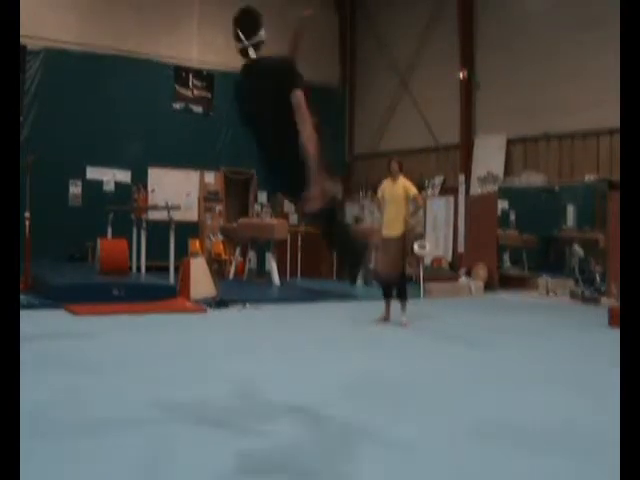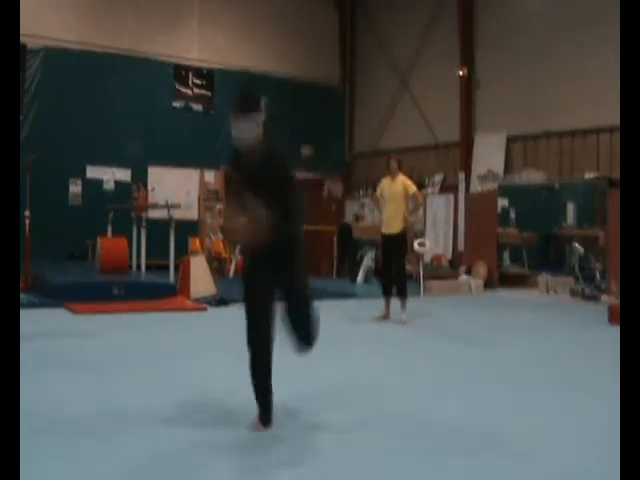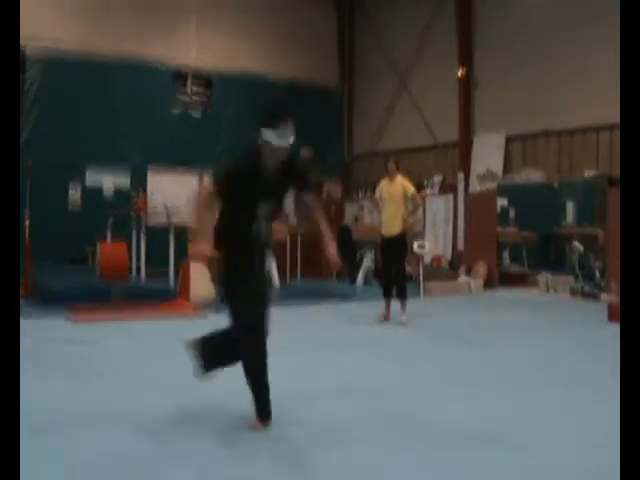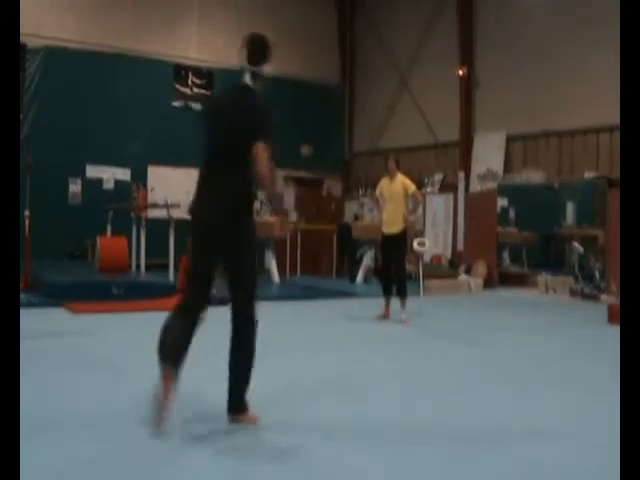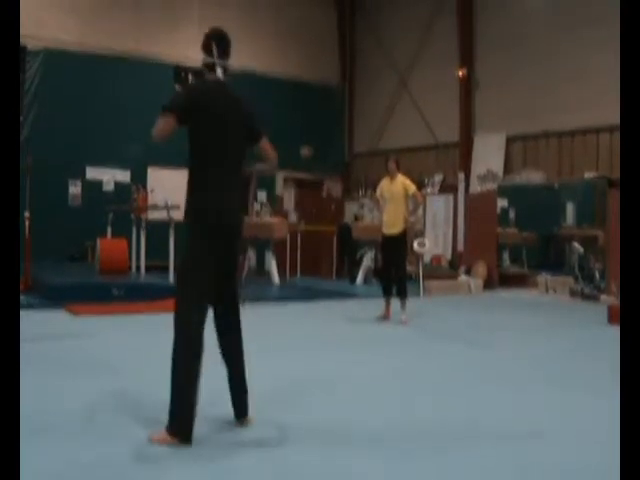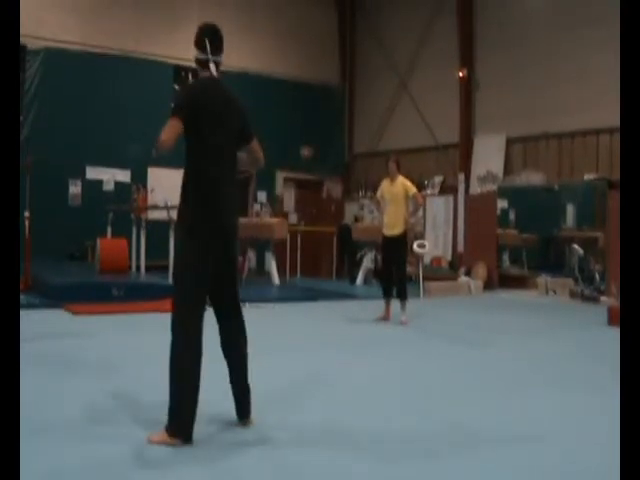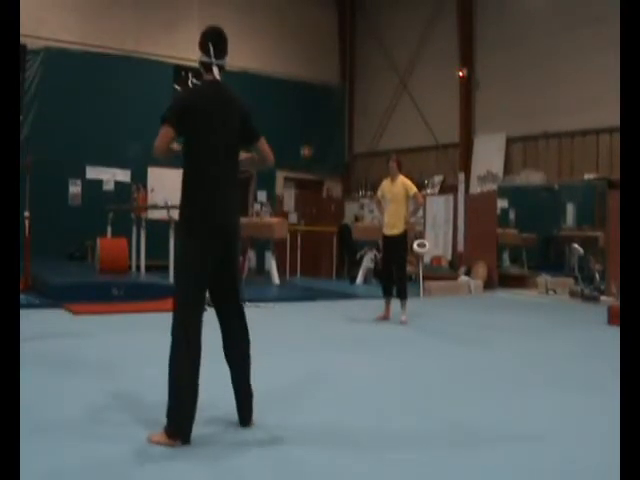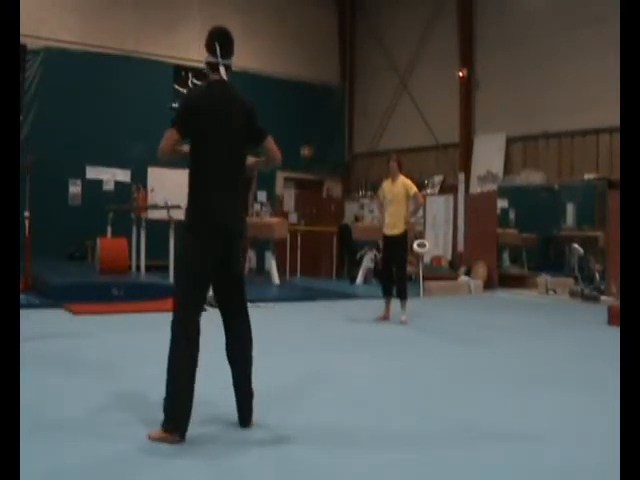
dt=0.2s
person 1, frame 1
left shoulder: (243, 86)
right shoulder: (283, 69)
right elbow: (303, 120)
right wrist: (315, 179)
left hip: (280, 176)
right hip: (298, 165)
person 1, frame 2
left shoulder: (275, 163)
right shoulder: (238, 161)
left hip: (283, 249)
right hip: (259, 254)
right knee: (258, 336)
right ankle: (264, 413)
person 1, frame 3
left shoulder: (292, 166)
right shoulder: (240, 168)
left elbow: (312, 203)
right elbow: (209, 199)
left wrist: (328, 240)
right wrist: (203, 239)
left hip: (254, 255)
right hip: (234, 256)
left knee: (251, 331)
right knee: (251, 332)
left ankle: (204, 350)
right ankle: (263, 412)
person 1, frame 4
left shoulder: (222, 102)
right shoulder: (255, 110)
right elbow: (263, 169)
right wrist: (277, 200)
left hip: (206, 217)
right hip: (233, 222)
left knee: (194, 299)
right knee: (244, 314)
left ankle: (169, 373)
right ankle: (237, 407)
person 1, frame 5
left shoulder: (192, 95)
right shoulder: (239, 108)
left elbow: (158, 134)
right elbow: (271, 159)
left wrist: (181, 119)
right wrist: (256, 165)
left hip: (201, 218)
right hip: (231, 220)
left knee: (189, 315)
right knee: (227, 313)
left ankle: (179, 426)
right ankle: (240, 410)
person 1, frame 6
left shoulder: (193, 93)
right shoulder: (233, 103)
left elbow: (165, 142)
right elbow: (257, 159)
left wrist: (173, 132)
left hip: (198, 218)
right hip: (227, 218)
left knee: (187, 317)
right knee: (229, 311)
left ankle: (179, 427)
right ankle: (243, 408)
person 1, frame 7
left shoulder: (190, 98)
right shoulder: (236, 106)
left elbow: (159, 148)
right elbow: (267, 158)
left wrist: (182, 144)
left hip: (197, 220)
right hip: (228, 221)
left knee: (187, 319)
right knee: (232, 312)
left ankle: (178, 427)
right ankle: (245, 410)
person 1, frame 8
left shoulder: (196, 100)
right shoulder: (243, 106)
left elbow: (165, 151)
right elbow: (275, 158)
left hip: (202, 221)
right hip: (233, 223)
left knee: (186, 316)
right knee: (236, 313)
left ankle: (175, 423)
right ankle: (245, 410)
person 2, frame 1
left shoulder: (405, 184)
right shoulder: (384, 184)
left elbow: (419, 202)
left wrist: (409, 217)
left hip: (400, 233)
right hip: (386, 233)
left knee: (399, 273)
right knee: (384, 273)
left ankle: (403, 312)
right ankle: (387, 312)
person 2, frame 2
left shoulder: (405, 181)
right shoulder: (383, 182)
left elbow: (419, 199)
left wrist: (409, 214)
left hip: (399, 231)
right hip: (385, 230)
left knee: (400, 270)
right knee: (385, 271)
left ankle: (403, 310)
right ankle: (387, 310)
person 2, frame 3
left shoulder: (403, 183)
right shoulder: (382, 184)
left elbow: (418, 200)
left wrist: (408, 215)
left hip: (398, 232)
right hip: (385, 232)
left knee: (399, 271)
right knee: (385, 272)
left ankle: (403, 312)
right ankle: (387, 311)
person 2, frame 4
left shoulder: (403, 181)
right shoulder: (382, 182)
left elbow: (418, 198)
left wrist: (409, 214)
left hip: (399, 230)
right hip: (385, 230)
left knee: (399, 270)
right knee: (385, 270)
left ankle: (403, 310)
right ankle: (386, 309)
person 2, frame 5
left shoulder: (404, 182)
right shoulder: (383, 183)
left elbow: (419, 199)
left wrist: (409, 215)
left hip: (399, 231)
right hip: (386, 231)
left knee: (400, 270)
right knee: (385, 271)
left ankle: (403, 311)
right ankle: (387, 310)
person 2, frame 6
left shoulder: (404, 183)
right shoulder: (384, 184)
left elbow: (419, 201)
left wrist: (409, 216)
left hip: (400, 232)
right hip: (386, 232)
left knee: (400, 272)
right knee: (385, 272)
left ankle: (403, 311)
right ankle: (387, 311)
person 2, frame 7
left shoulder: (405, 182)
right shoulder: (384, 183)
left elbow: (420, 201)
right elbow: (378, 200)
left wrist: (410, 216)
left hip: (400, 232)
right hip: (386, 231)
left knee: (400, 271)
right knee: (385, 271)
left ankle: (403, 311)
right ankle: (386, 310)
person 2, frame 8
left shoulder: (405, 182)
right shoulder: (385, 184)
left elbow: (420, 201)
left wrist: (410, 216)
right wrist: (383, 215)
left hip: (400, 232)
right hip: (387, 232)
left knee: (400, 272)
right knee: (385, 271)
left ankle: (403, 311)
right ankle: (386, 310)
